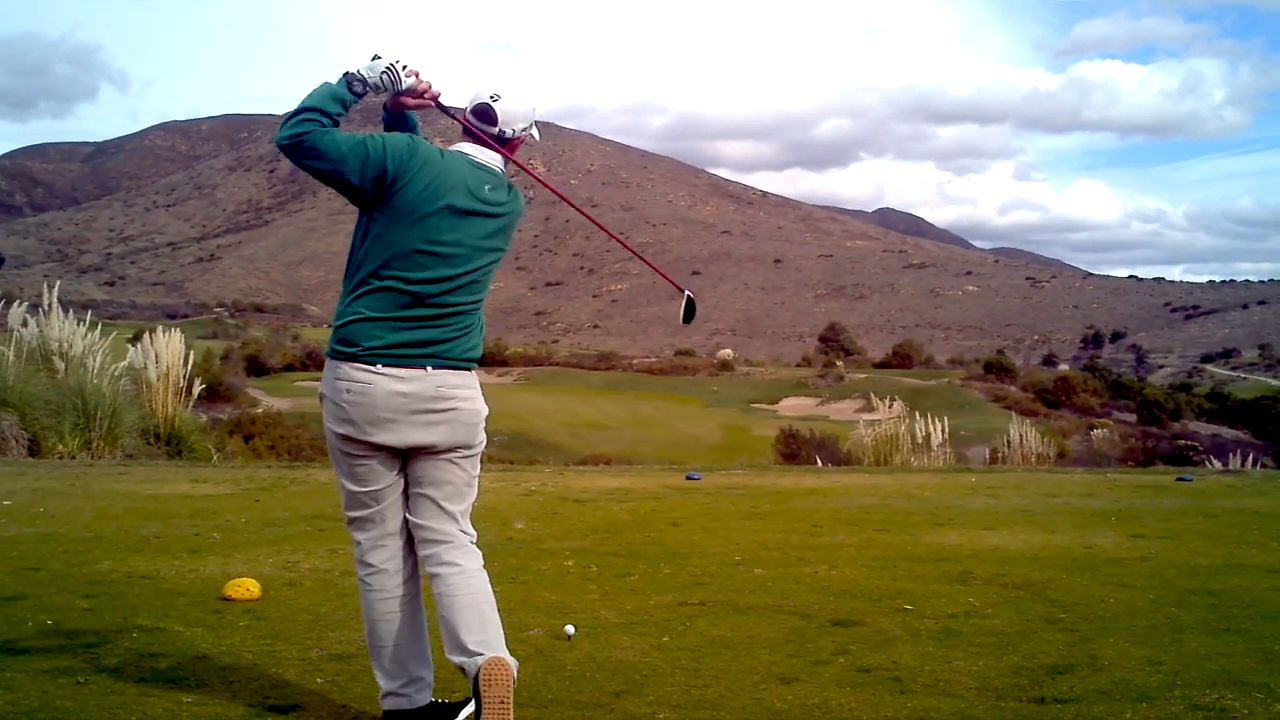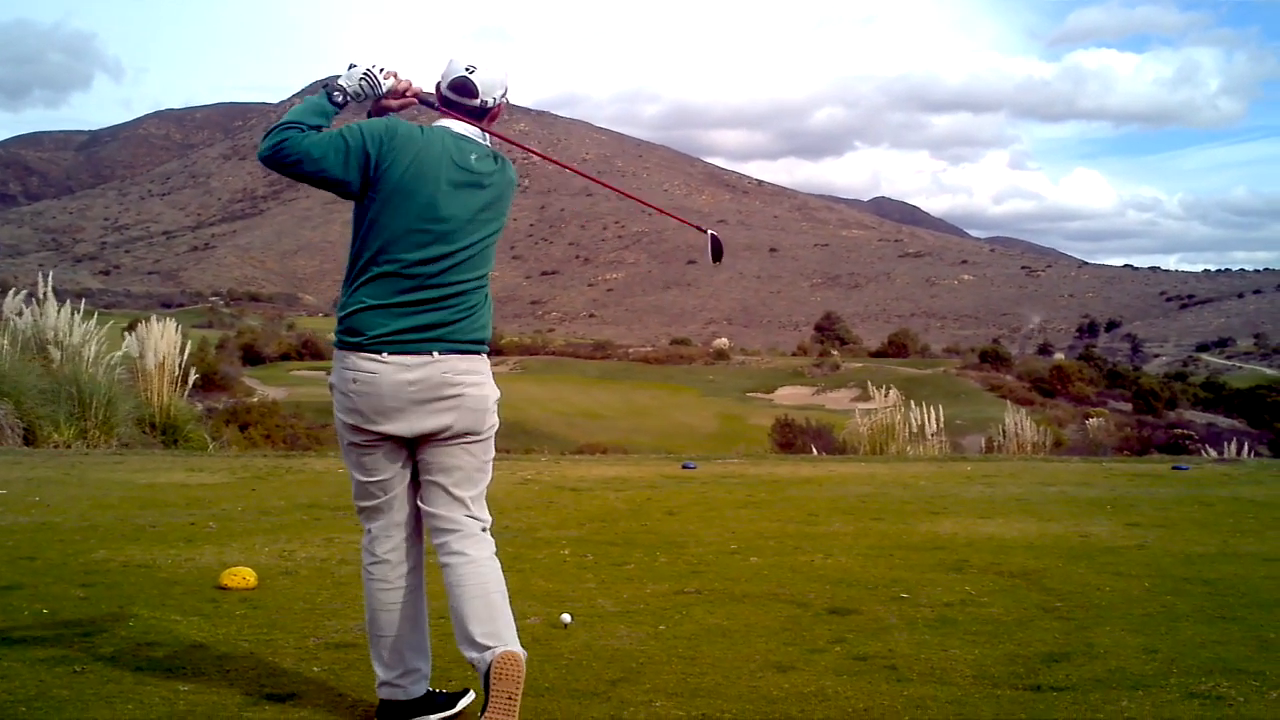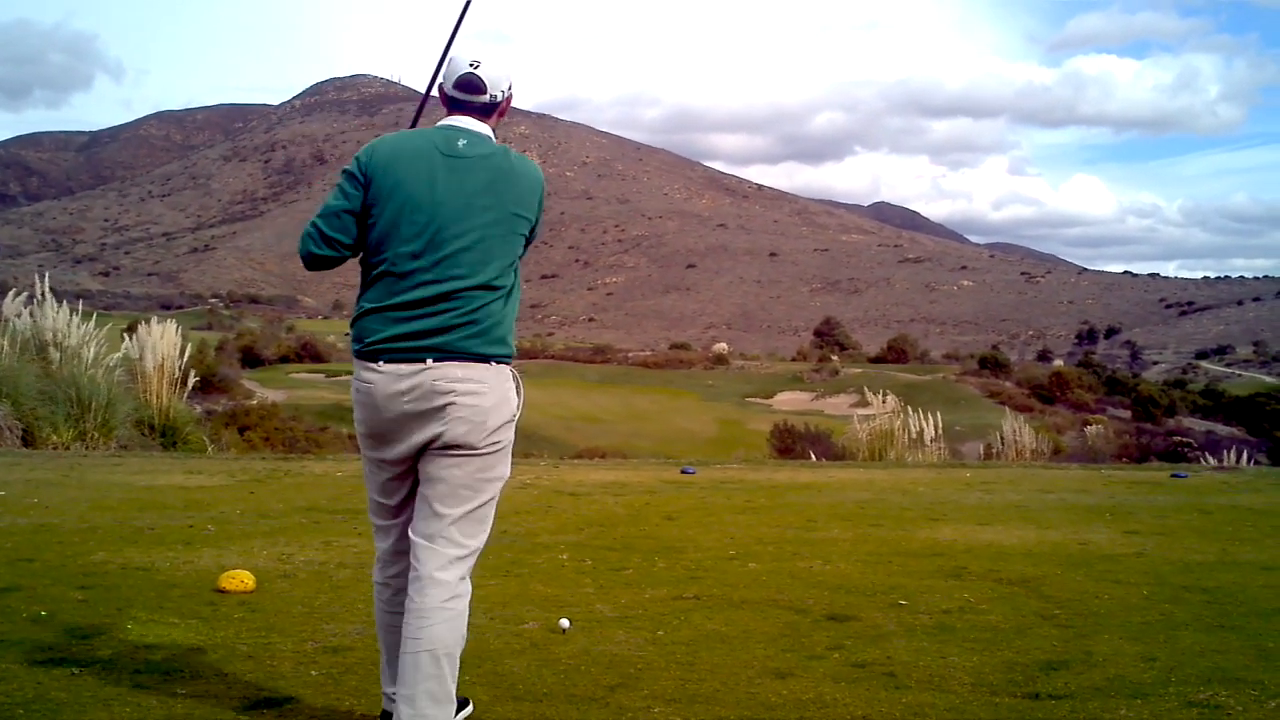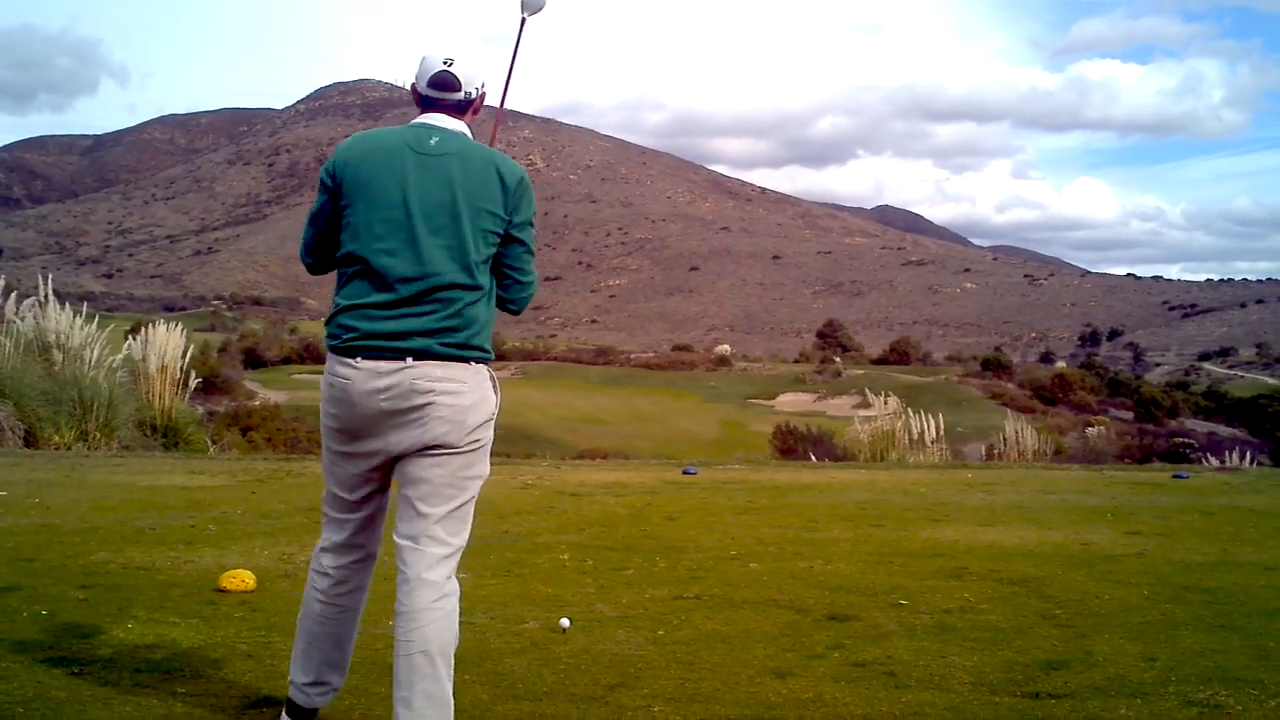
dt=0.5s
person 1, frame 1
left shoulder: (408, 163)
right shoulder: (509, 203)
left elbow: (297, 136)
left wrist: (366, 81)
right wrist: (398, 111)
left hip: (360, 385)
right hip: (449, 392)
left knee: (380, 549)
right knee: (449, 541)
right ankle: (488, 662)
person 1, frame 2
left shoulder: (393, 143)
right shoulder: (502, 175)
left elbow: (278, 147)
left wrist: (347, 87)
right wrist: (390, 114)
left hip: (369, 372)
right hip: (457, 376)
left knee: (386, 536)
right knee: (463, 530)
right ankle: (497, 654)
person 1, frame 3
left shoulder: (380, 156)
right shoulder: (526, 178)
left elbow: (316, 253)
left hip: (382, 378)
right hip: (473, 385)
left knee: (396, 552)
right knee: (444, 561)
person 1, frame 4
left shoulder: (354, 155)
right shoulder: (506, 176)
left elbow: (314, 258)
right elbow: (517, 295)
left hip: (355, 376)
right hip: (451, 385)
left knee: (343, 546)
right knee: (430, 563)
